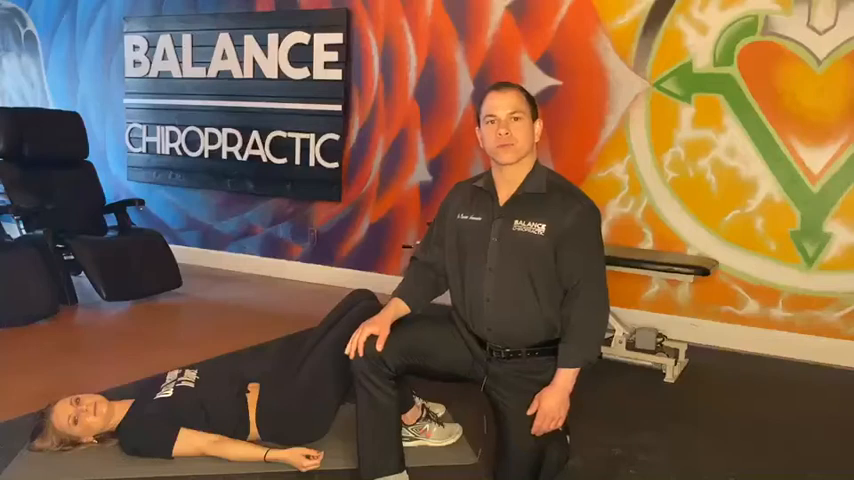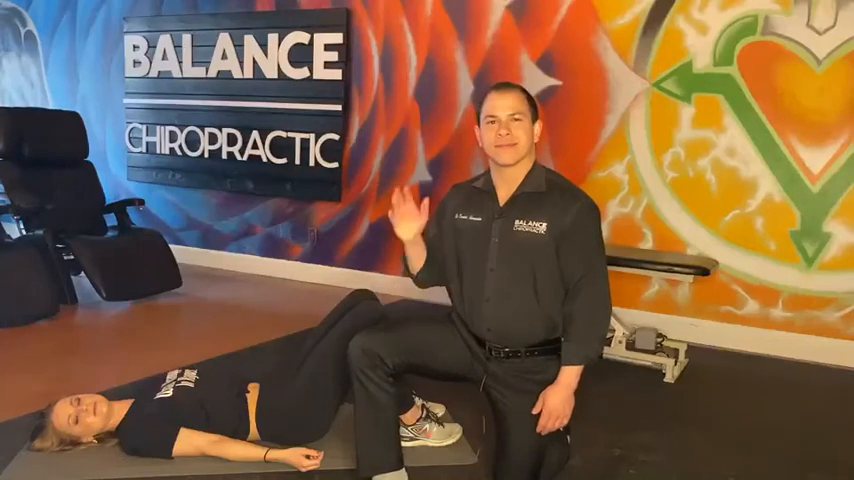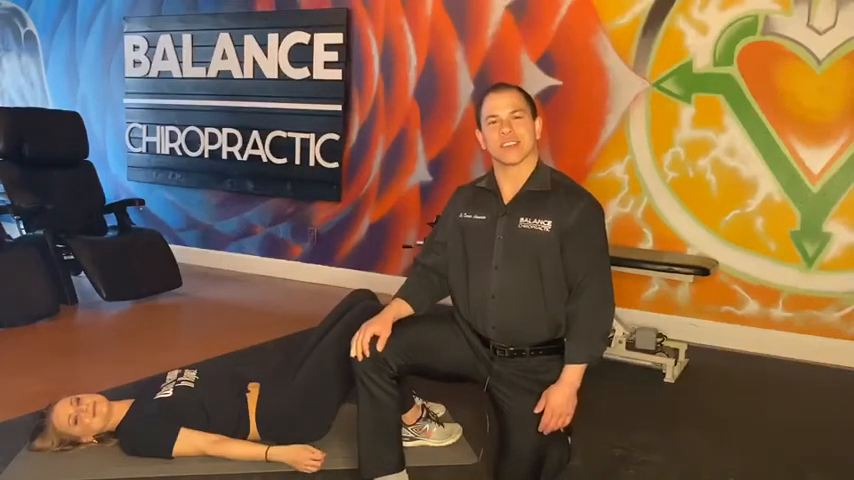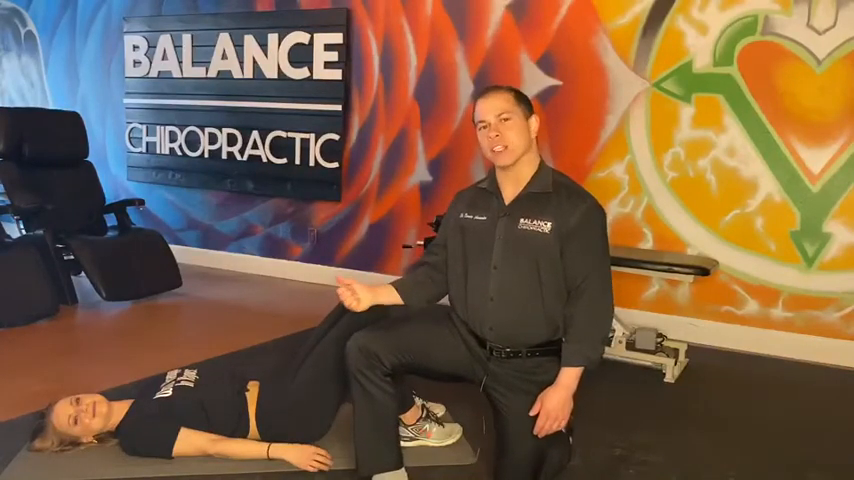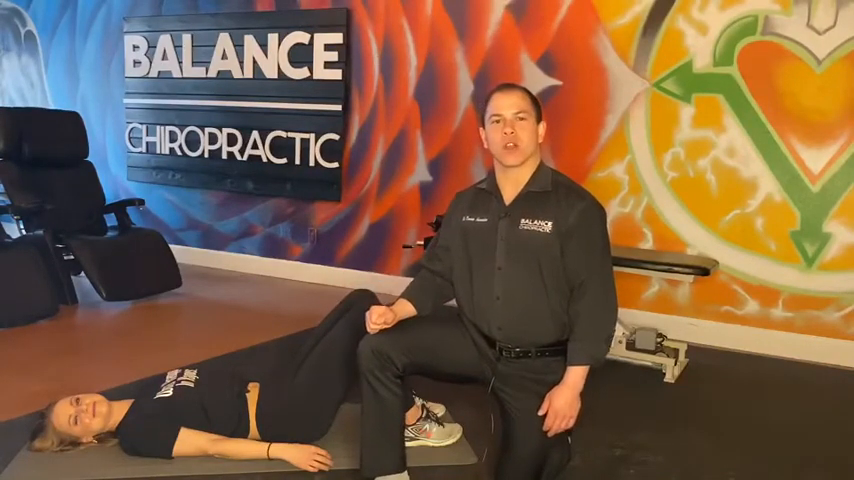
dt=1s
person 1, frame 1
left shoulder: (149, 392)
right shoulder: (138, 435)
right elbow: (212, 443)
right wrist: (279, 455)
left hip: (267, 386)
right hip: (285, 415)
left knee: (363, 299)
right knee: (368, 315)
left ankle: (400, 401)
right ankle: (412, 422)
person 1, frame 2
left shoulder: (151, 391)
right shoulder: (139, 435)
right elbow: (212, 445)
right wrist: (280, 456)
left hip: (268, 388)
right hip: (285, 416)
left knee: (361, 299)
right knee: (368, 314)
left ankle: (398, 400)
person 1, frame 3
left shoulder: (151, 391)
right shoulder: (138, 435)
right elbow: (212, 444)
right wrist: (280, 452)
left hip: (271, 390)
right hip: (286, 416)
left knee: (362, 299)
right knee: (368, 315)
left ankle: (401, 401)
right ankle: (414, 422)
person 1, frame 4
left shoulder: (152, 389)
right shoulder: (138, 435)
right elbow: (211, 444)
right wrist: (281, 450)
left hip: (269, 389)
right hip: (286, 416)
right knee: (366, 320)
left ankle: (403, 402)
right ankle: (413, 422)
person 1, frame 5
left shoulder: (150, 393)
right shoulder: (139, 434)
right elbow: (212, 445)
right wrist: (282, 450)
left hip: (268, 391)
right hip: (286, 417)
left knee: (361, 299)
right knee: (366, 315)
person 2, frame 1
left shoulder: (572, 209)
right shoulder: (461, 198)
left elbow: (586, 303)
right elbow: (429, 268)
left wrist: (561, 386)
right wrist: (387, 315)
left hip: (531, 362)
right hip: (464, 339)
right knee: (369, 350)
left ankle: (552, 436)
person 2, frame 2
left shoulder: (571, 207)
right shoulder: (460, 198)
left elbow: (588, 301)
right elbow: (431, 274)
left wrist: (565, 384)
right wrist: (412, 239)
left hip: (531, 362)
right hip: (463, 338)
right knee: (367, 349)
left ankle: (552, 435)
person 2, frame 3
left shoulder: (575, 206)
right shoulder: (465, 200)
left elbow: (592, 300)
right elbow: (432, 271)
left wrist: (568, 382)
right wrist: (388, 315)
left hip: (534, 362)
right hip: (466, 338)
right knee: (372, 351)
left ankle: (553, 437)
person 2, frame 4
left shoulder: (576, 209)
right shoulder: (466, 202)
left elbow: (590, 303)
right elbow: (435, 272)
left wrist: (565, 386)
right wrist: (375, 295)
left hip: (531, 363)
right hip: (463, 338)
right knee: (365, 348)
left ankle: (553, 437)
person 2, frame 5
left shoulder: (576, 208)
right shoulder: (466, 204)
left elbow: (593, 301)
right elbow: (438, 275)
left wrist: (572, 385)
right wrist: (395, 312)
left hip: (539, 363)
right hip: (471, 340)
right knee: (377, 349)
left ankle: (554, 438)
